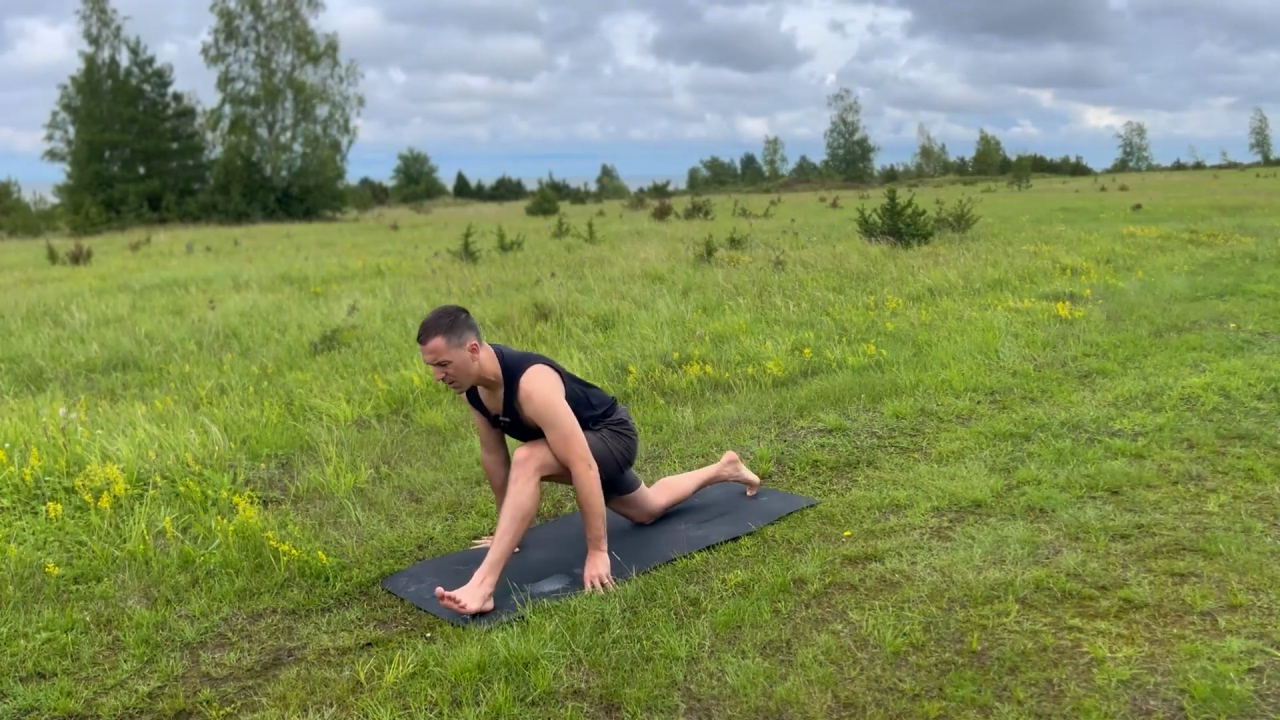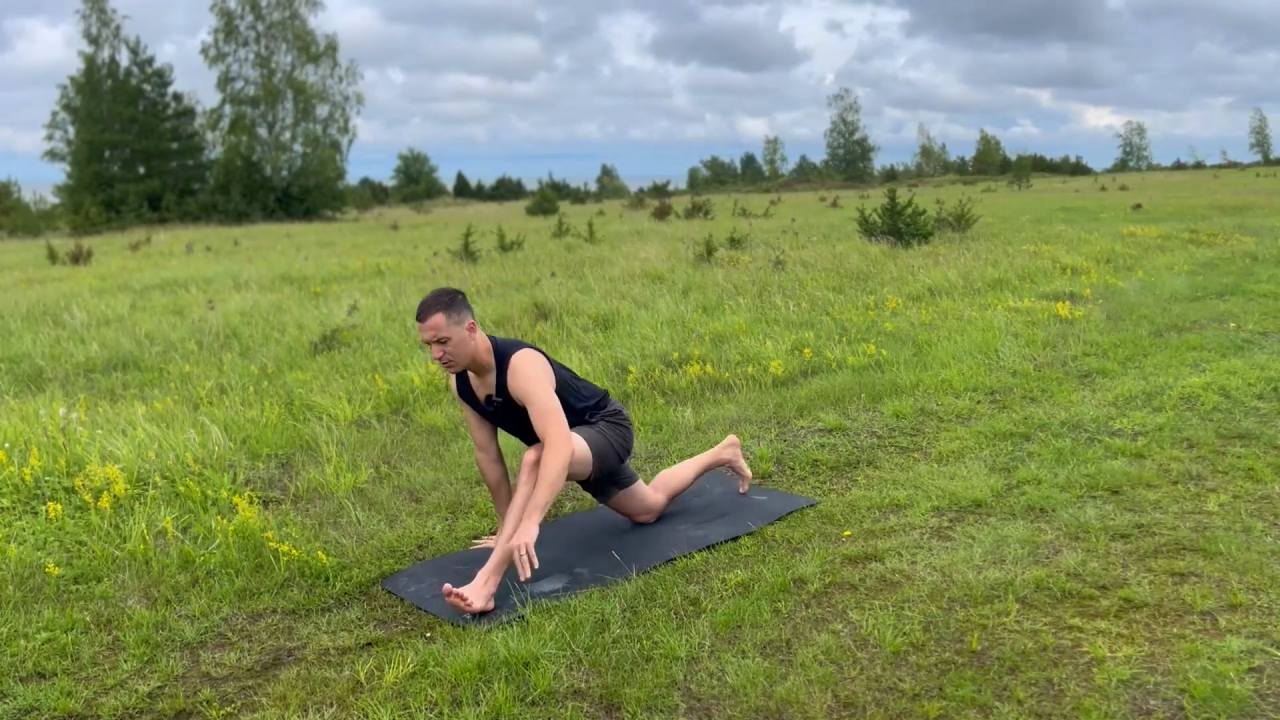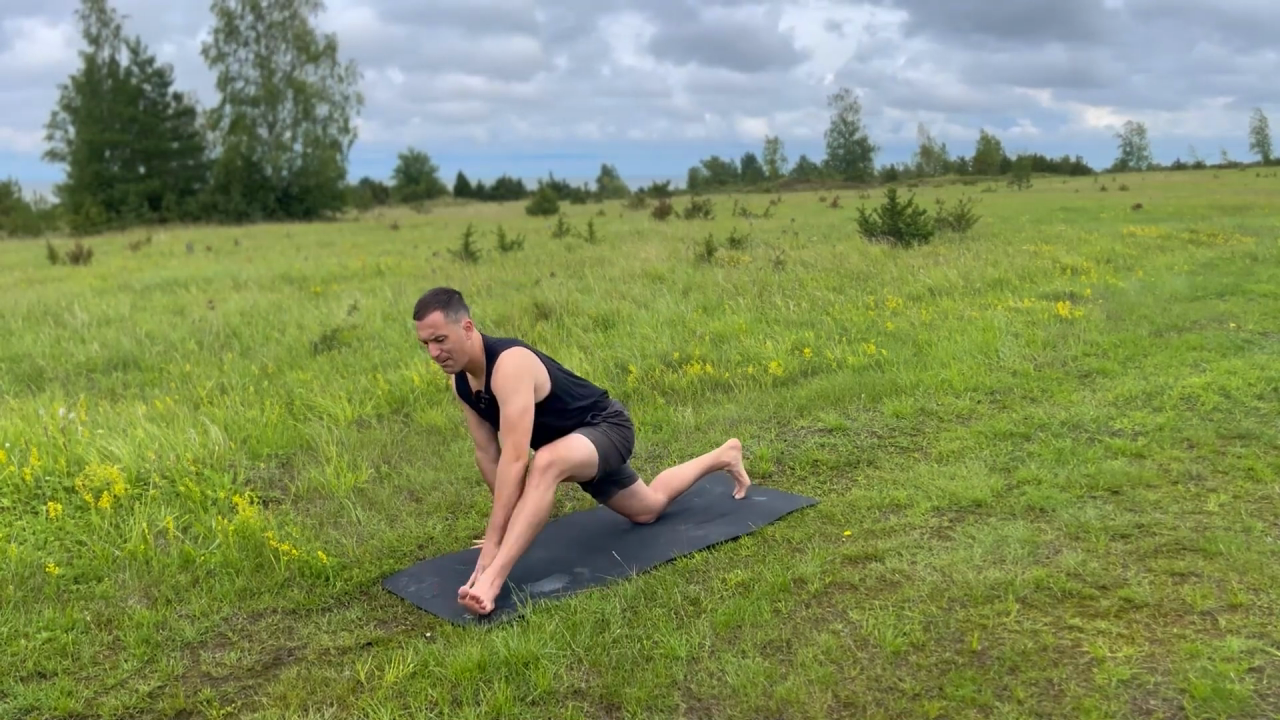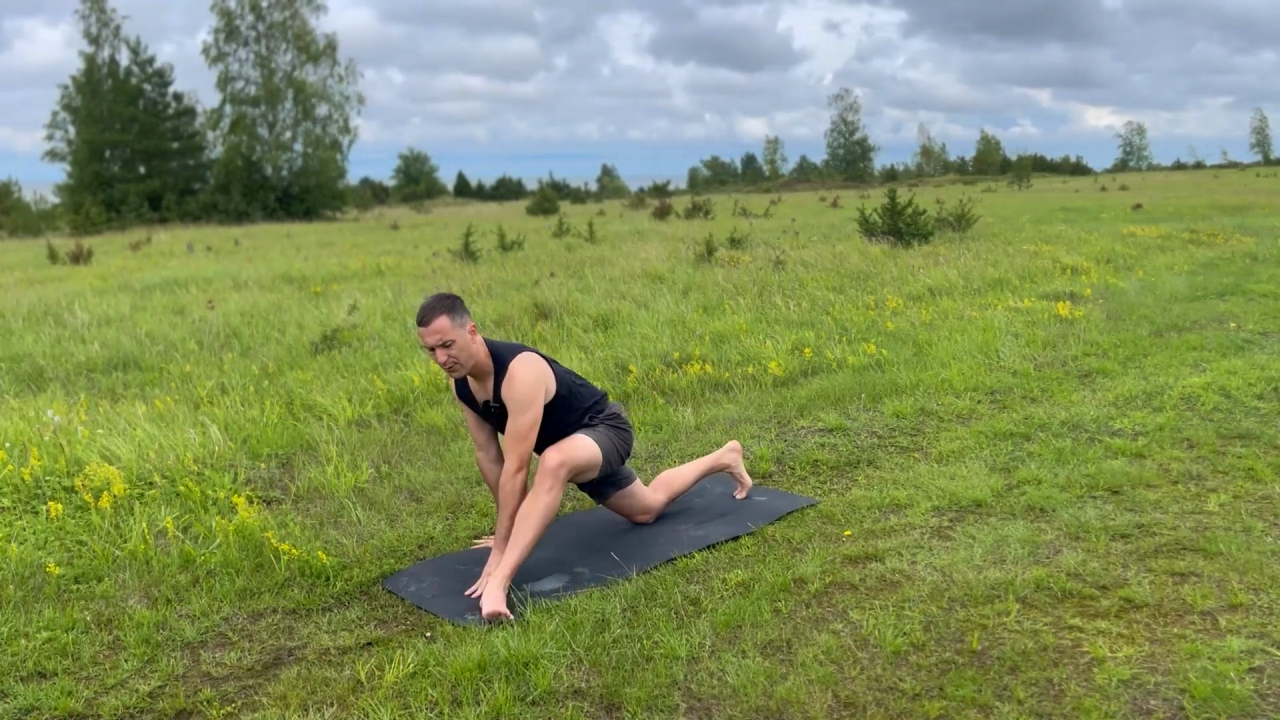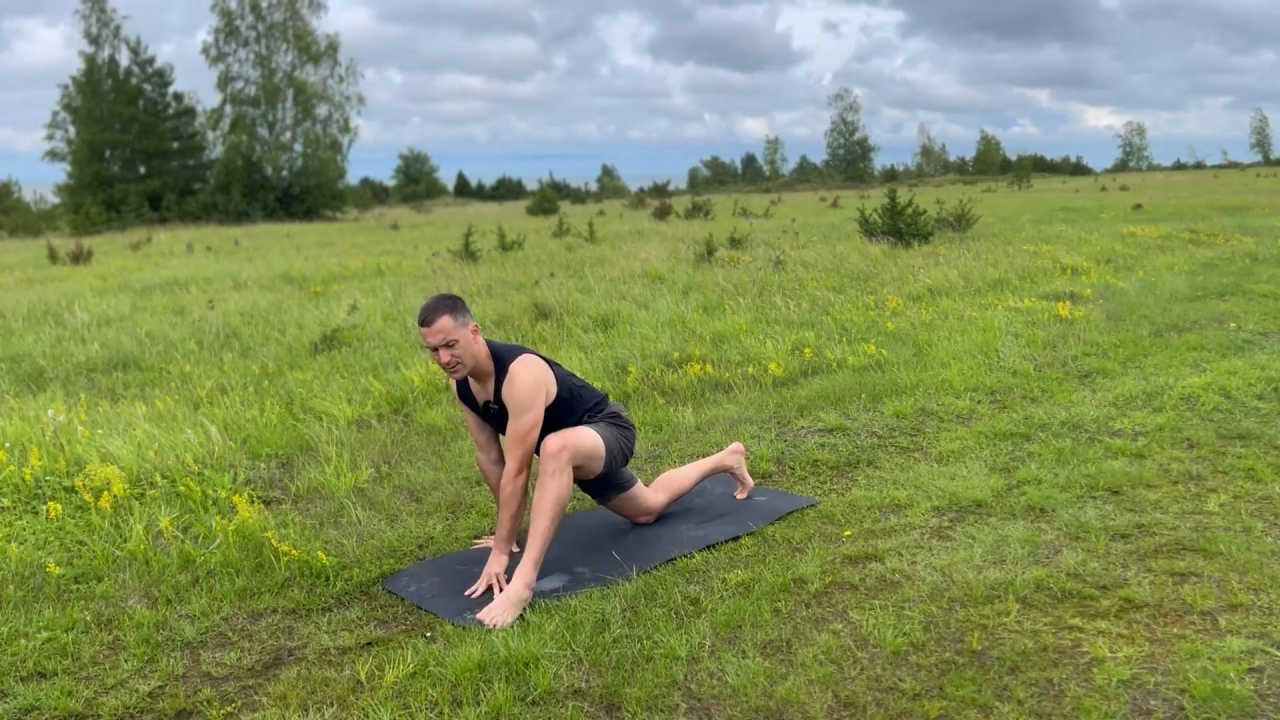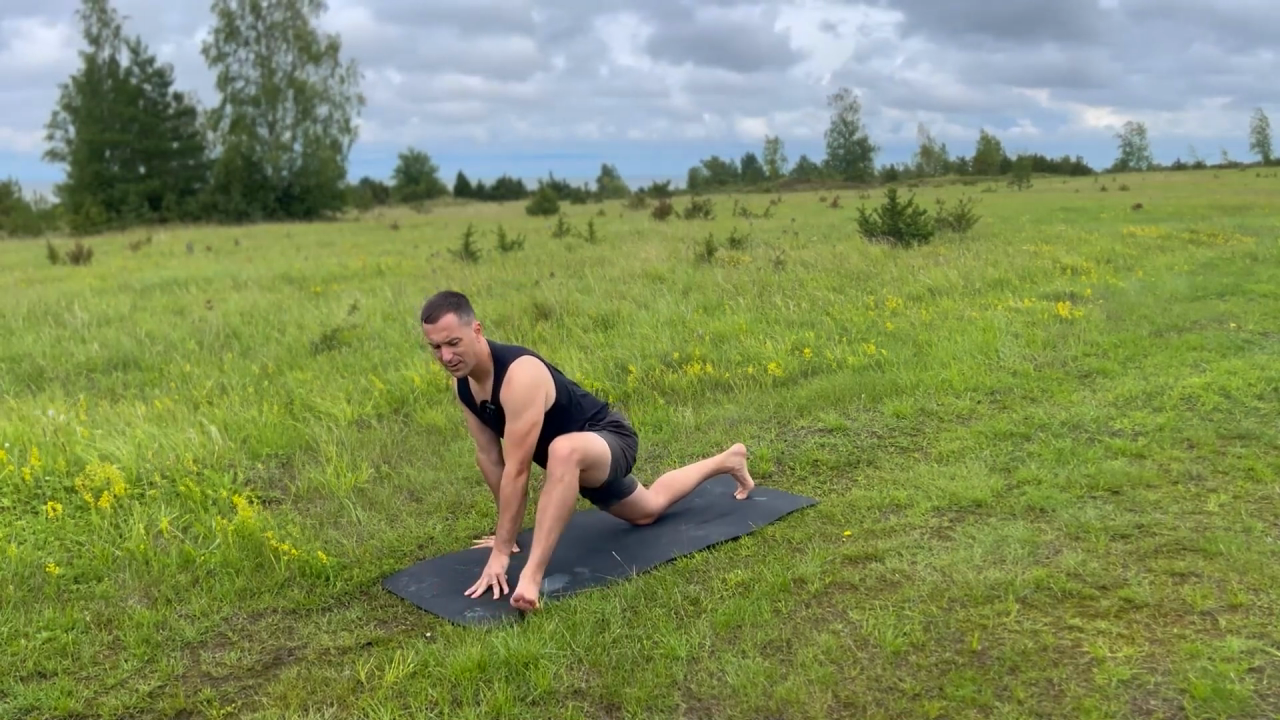
dt=0.4s
person 1, frame 1
left shoulder: (532, 385)
right shoulder: (471, 380)
left elbow: (584, 468)
right elbow: (493, 455)
left wrist: (597, 552)
right wrist: (505, 530)
left hip: (611, 434)
right hip: (582, 438)
left knee: (528, 461)
right knee: (648, 511)
left ankle: (482, 586)
right ankle: (724, 470)
person 1, frame 2
left shoulder: (520, 366)
right shoulder: (460, 381)
left elbow: (560, 445)
right elbow: (487, 455)
left wrist: (530, 523)
right wrist: (507, 527)
left hip: (606, 427)
right hip: (583, 439)
left knee: (536, 461)
right knee: (649, 509)
left ankle: (486, 584)
right ankle: (722, 454)
person 1, frame 3
left shoulder: (510, 365)
right shoulder: (460, 381)
left elbow: (514, 459)
right elbow: (486, 453)
left wrist: (492, 546)
right wrist: (505, 529)
left hip: (605, 427)
right hip: (578, 443)
left knee: (547, 463)
right knee: (649, 510)
left ankle: (491, 582)
right ankle: (723, 456)
person 1, frame 4
left shoulder: (520, 371)
right shoulder: (460, 382)
left elbow: (516, 467)
right elbow: (487, 455)
left wrist: (499, 551)
right wrist: (506, 531)
left hip: (604, 429)
right hip: (579, 445)
left knee: (555, 463)
right knee: (647, 510)
left ankle: (499, 583)
right ankle: (723, 458)
person 1, frame 5
left shoulder: (520, 373)
right shoulder: (461, 382)
left elbow: (517, 468)
right elbow: (487, 455)
left wrist: (501, 550)
right wrist: (505, 533)
left hip: (606, 429)
right hip: (582, 450)
left knee: (556, 447)
right knee: (648, 511)
left ankle: (522, 582)
right ankle: (726, 460)
person 1, frame 6
left shoulder: (520, 375)
right shoulder: (462, 381)
left elbow: (516, 470)
right elbow: (488, 457)
left wrist: (501, 551)
right wrist: (505, 533)
left hip: (609, 439)
right hip: (585, 457)
left knee: (564, 451)
right knee: (649, 511)
left ankle: (531, 578)
right ankle: (726, 461)
